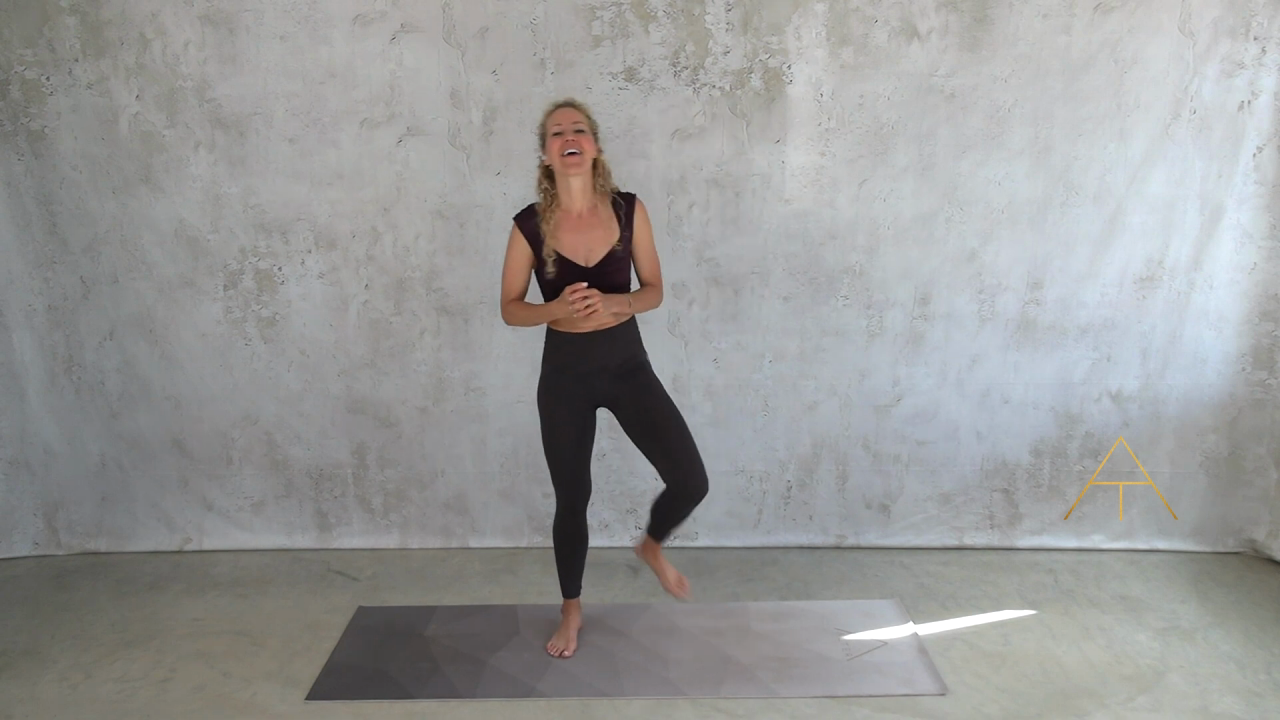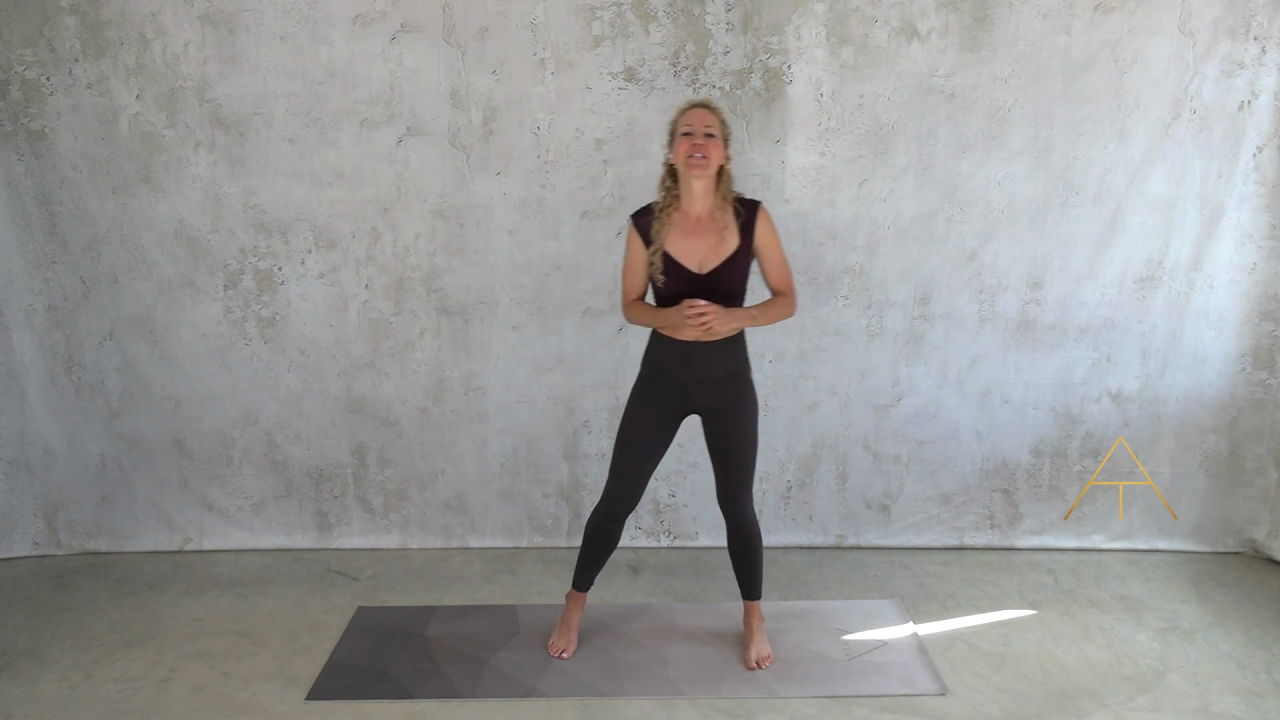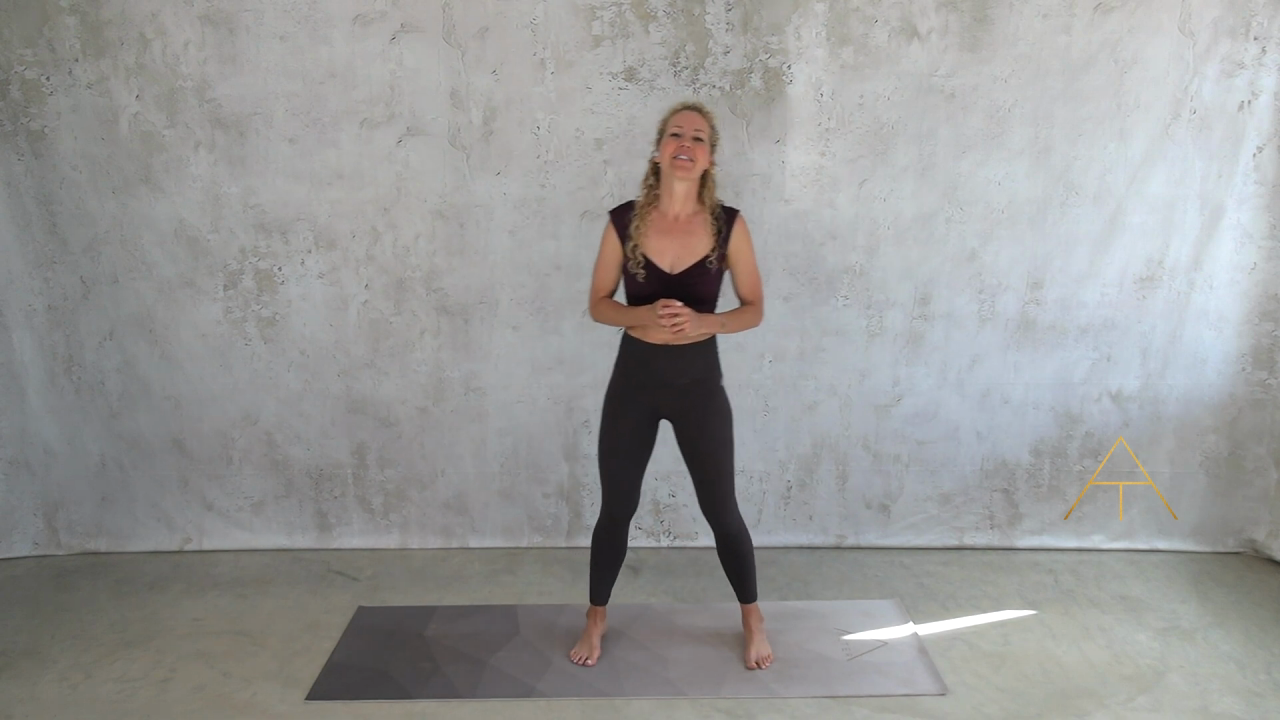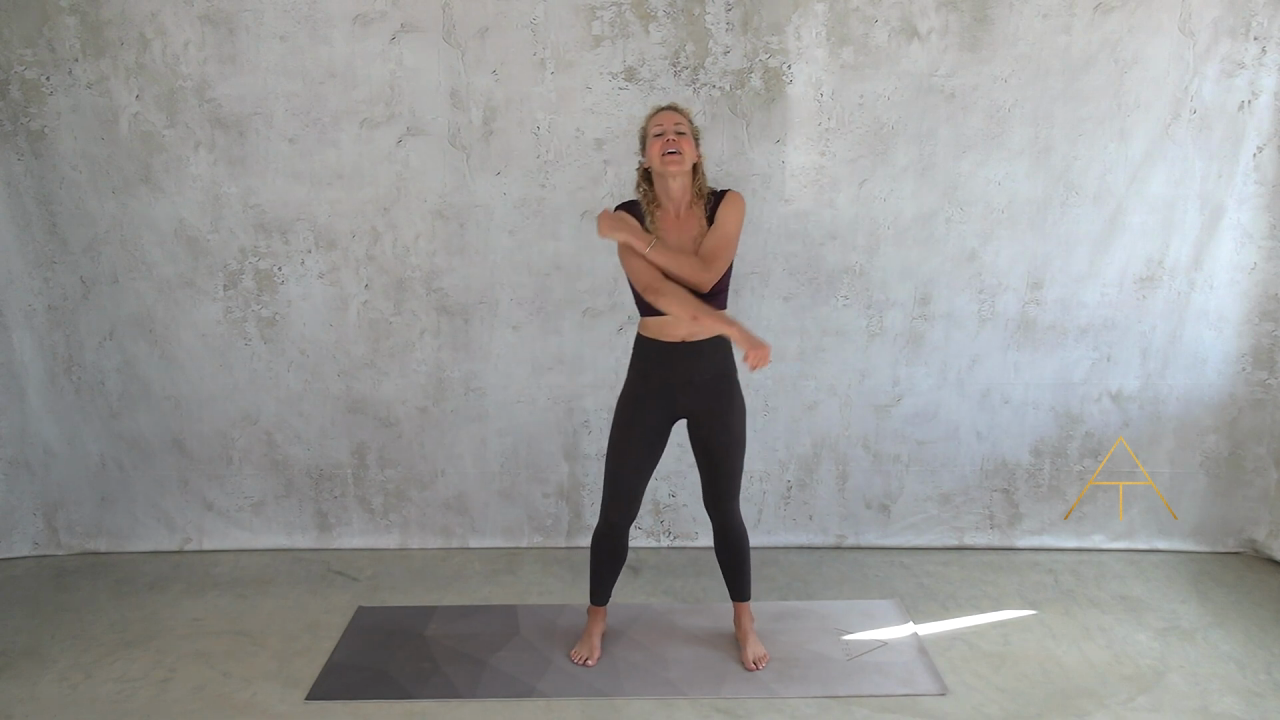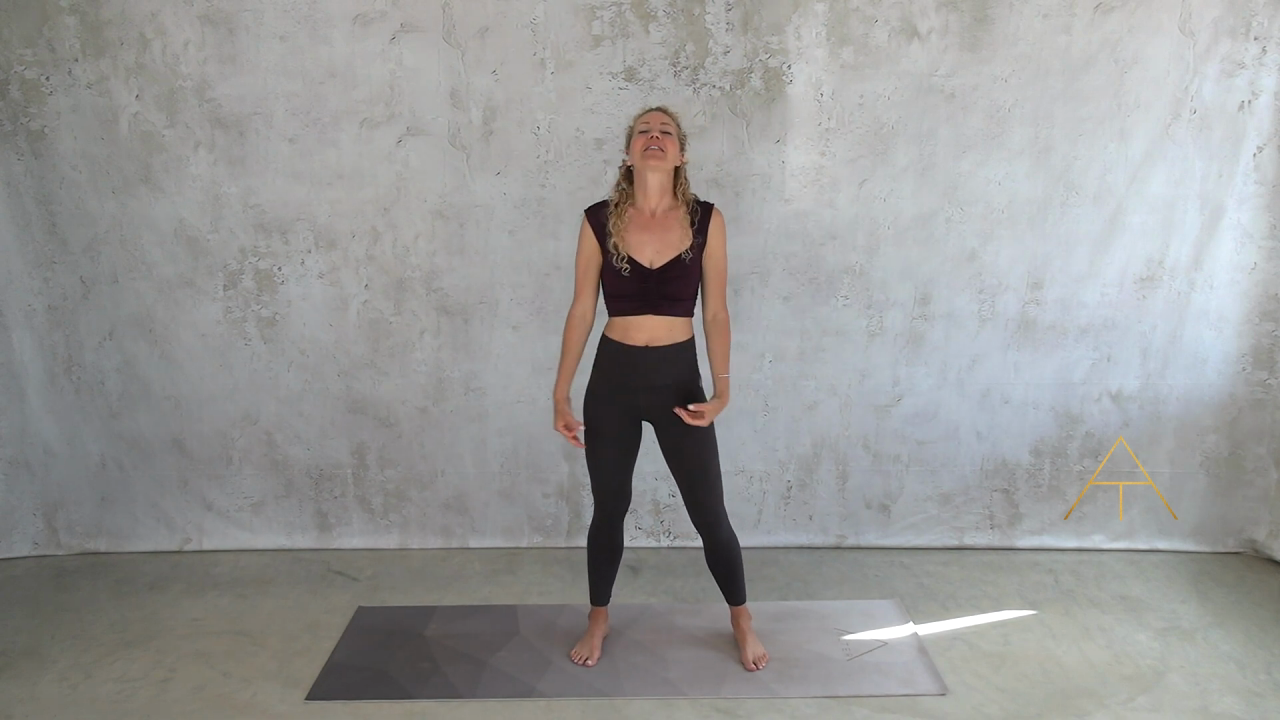
dt=1s
person 1, frame 1
left shoulder: (629, 210)
right shoulder: (529, 225)
left elbow: (654, 290)
right elbow: (510, 308)
left wrist: (613, 304)
right wrist: (555, 309)
left hip: (627, 360)
right hip: (564, 370)
left knee: (691, 482)
right knee: (571, 498)
left ankle: (653, 546)
right ankle: (571, 611)
person 1, frame 2
left shoulder: (752, 218)
right shoulder: (647, 224)
left elbow: (786, 300)
right elbow: (630, 306)
left wrist: (735, 317)
right wrist: (673, 316)
left hip: (728, 375)
right hip: (664, 372)
left knee: (737, 503)
right knee: (620, 496)
left ankle: (754, 618)
right ankle: (575, 603)
person 1, frame 3
left shoulder: (729, 225)
right shoulder: (623, 222)
left elbow: (754, 309)
right elbow: (598, 305)
left wrist: (706, 323)
right wrist: (638, 316)
left hip: (697, 378)
right hip: (633, 377)
left knee: (721, 507)
right knee: (617, 508)
left ankle: (752, 617)
right ankle: (596, 617)
person 1, frame 4
left shoulder: (726, 205)
right shoulder: (628, 218)
left elbow: (702, 275)
right elbow: (658, 293)
left wrist: (634, 238)
right wrist: (737, 331)
left hip: (714, 373)
right hip: (651, 373)
left knee: (724, 507)
right knee: (619, 508)
left ankle: (744, 620)
right ankle: (596, 618)
person 1, frame 5
left shoulder: (705, 220)
right shoulder: (599, 221)
left elbow: (716, 312)
right elbow: (581, 310)
left wrist: (721, 390)
right wrist: (561, 391)
left hip: (678, 377)
right hip: (613, 377)
left knee: (707, 512)
right knee: (609, 508)
left ankle: (742, 620)
right ankle: (598, 619)
